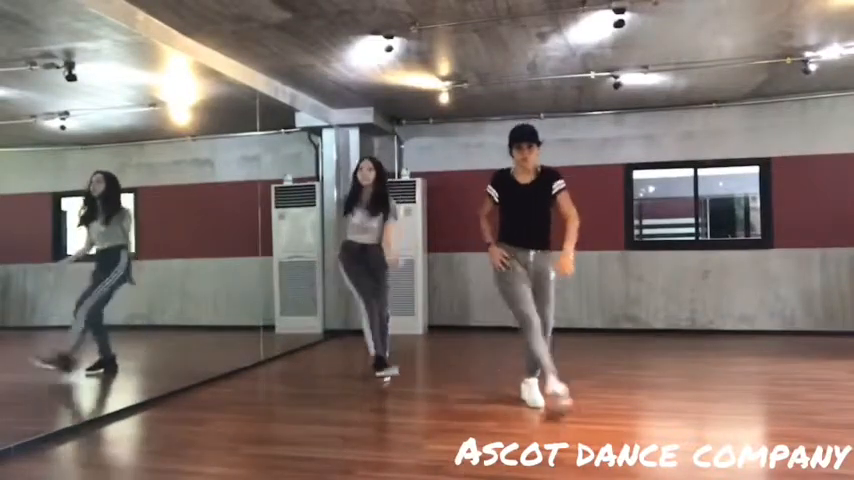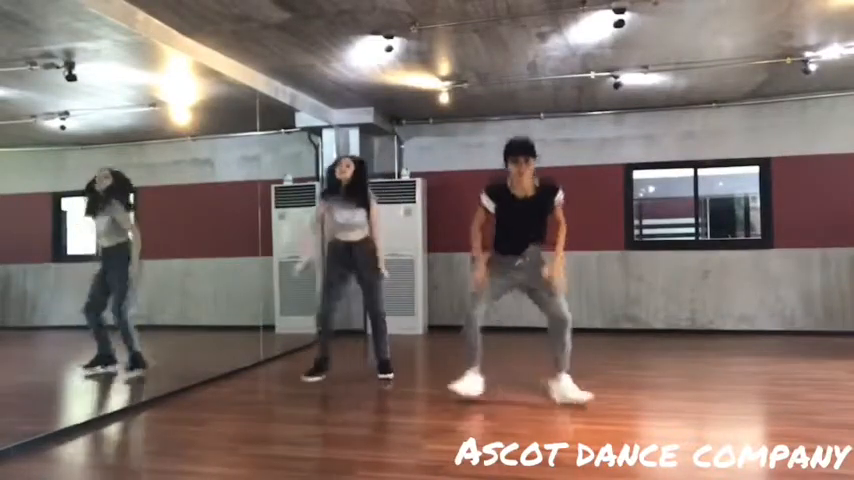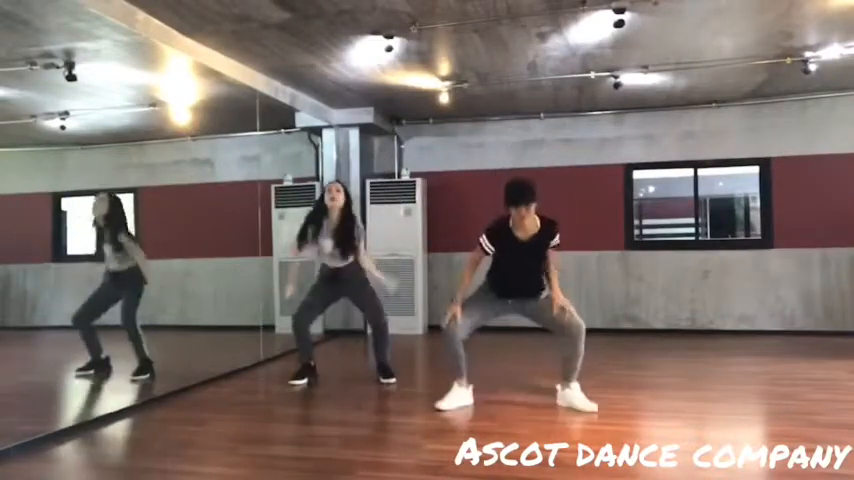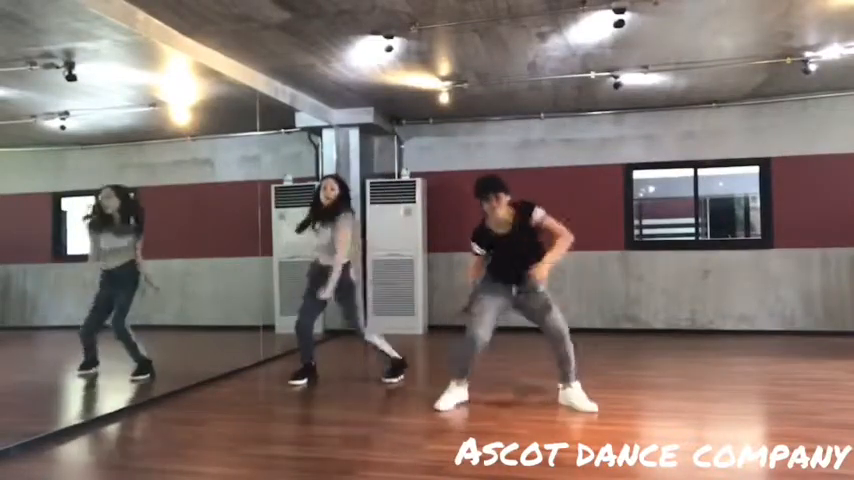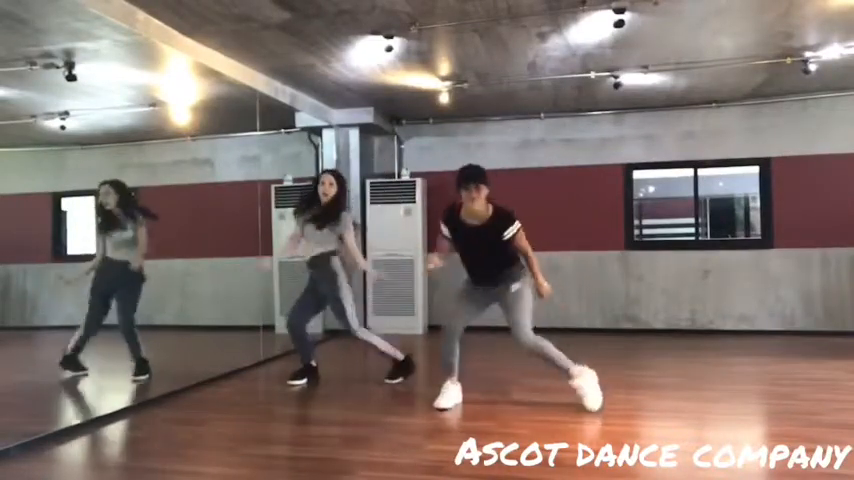
dt=0.3s
person 1, frame 1
left shoulder: (551, 178)
right shoulder: (500, 180)
left elbow: (572, 217)
right elbow: (484, 216)
left wrist: (568, 251)
right wrist: (491, 246)
left hip: (541, 258)
right hip: (509, 256)
left knee: (543, 325)
right knee: (528, 316)
left ankle: (530, 382)
right ankle: (552, 377)
person 1, frame 2
left shoulder: (549, 190)
right shoulder: (495, 193)
left elbow: (561, 225)
right elbow: (477, 226)
left wrist: (557, 262)
right wrist: (478, 261)
left hip: (534, 265)
right hip: (501, 264)
left knee: (560, 317)
right knee: (473, 316)
left ankle: (560, 381)
right ankle: (474, 374)
person 1, frame 3
left shoulder: (549, 229)
right shoulder: (496, 232)
left elbow: (549, 263)
right elbow: (473, 263)
left wrist: (556, 291)
right wrist: (457, 301)
left hip: (533, 296)
right hip: (493, 294)
left knee: (575, 327)
right knee: (452, 329)
left ankle: (568, 389)
right ankle: (462, 388)
person 1, frame 4
left shoulder: (527, 211)
right shoulder: (481, 234)
left elbow: (566, 237)
right elbow: (478, 269)
left wrist: (546, 262)
right wrist: (471, 302)
left hip: (529, 286)
right hip: (494, 287)
left knee: (559, 331)
right knee: (477, 336)
left ankle: (570, 388)
right ankle: (458, 386)
person 1, frame 5
left shoulder: (502, 218)
right shoulder: (451, 218)
left elbow: (525, 250)
right elbow: (442, 249)
left wrist: (540, 281)
right wrist: (434, 259)
left hip: (511, 280)
right hip: (477, 284)
left knee: (523, 336)
right knee: (451, 328)
left ankle: (579, 375)
right ankle: (452, 385)
person 2, frame 1
left shoulder: (386, 203)
right shoulder: (351, 199)
left elbow: (388, 235)
left wrist: (390, 252)
right wrist: (344, 253)
left hip: (374, 255)
right hip: (351, 253)
left knee: (381, 310)
right knee: (368, 301)
left ankle: (382, 359)
right ankle: (377, 357)
person 2, frame 2
left shoulder: (366, 195)
right shoulder: (329, 196)
left elbow: (375, 229)
right elbow: (316, 226)
left wrist: (381, 259)
left hip: (364, 253)
right hip: (338, 253)
left knee: (375, 309)
right knee: (326, 309)
left ankle: (383, 361)
right ankle: (322, 360)
person 2, frame 3
left shoulder: (353, 225)
right shoulder: (315, 224)
left elbow: (362, 257)
right elbow: (300, 252)
left wrist: (381, 277)
right wrist: (290, 284)
left hip: (353, 276)
right hip: (327, 278)
left knee: (379, 320)
right knee: (299, 320)
left ankle: (383, 366)
right ankle: (307, 367)
person 2, frame 4
left shoulder: (343, 217)
right shoulder: (318, 217)
left elbow: (342, 250)
left wrist: (331, 283)
left hip: (341, 276)
right hip: (319, 275)
left knee: (359, 330)
right knee: (303, 323)
left ankle: (396, 361)
right ankle: (309, 367)
person 2, frame 5
left shoulder: (340, 216)
right shoulder: (307, 212)
left elbow: (353, 248)
right elbow: (296, 240)
left wrist: (369, 270)
left hip: (331, 270)
right hip: (317, 275)
left knee: (353, 327)
right knee: (294, 321)
left ankle: (401, 361)
right ankle: (309, 367)
person 3, frame 1
left shoulder: (121, 212)
right shoulder: (91, 214)
left elbow: (126, 241)
right elbow: (89, 245)
left wrist: (128, 268)
right wrist: (70, 259)
left hip: (117, 261)
right hip: (103, 263)
left knee: (85, 306)
right knee: (92, 310)
left ankle: (68, 356)
right ankle: (107, 359)
person 3, frame 2
left shoulder: (114, 204)
right shoulder: (99, 206)
left elbow: (135, 232)
left wrist: (134, 262)
left hip: (121, 259)
right hip: (107, 261)
left knee: (119, 310)
right knee: (91, 309)
left ankle: (136, 359)
right ankle: (106, 356)
person 3, frame 3
left shoulder: (118, 234)
right shoulder: (103, 231)
left elbow: (140, 257)
left wrist: (144, 283)
left hip: (130, 281)
right hip: (111, 280)
left knee: (128, 321)
right knee: (80, 319)
left ankle: (145, 363)
right ankle: (100, 361)
person 3, frame 4
left shoulder: (133, 227)
right shoulder: (97, 226)
right elbow: (94, 258)
left wrist: (147, 278)
left hip: (127, 278)
right hip: (108, 280)
left knee: (118, 325)
right knee: (88, 329)
left ankle: (143, 364)
right ankle: (91, 359)
person 3, frame 5
left shoulder: (136, 217)
right shoulder: (104, 224)
left elbow: (142, 245)
right elbow: (100, 255)
left wrist: (138, 258)
right wrist: (79, 276)
left hip: (130, 276)
right hip: (106, 273)
left knee: (126, 323)
right knee: (91, 324)
left ankle: (141, 363)
right ankle: (70, 357)
